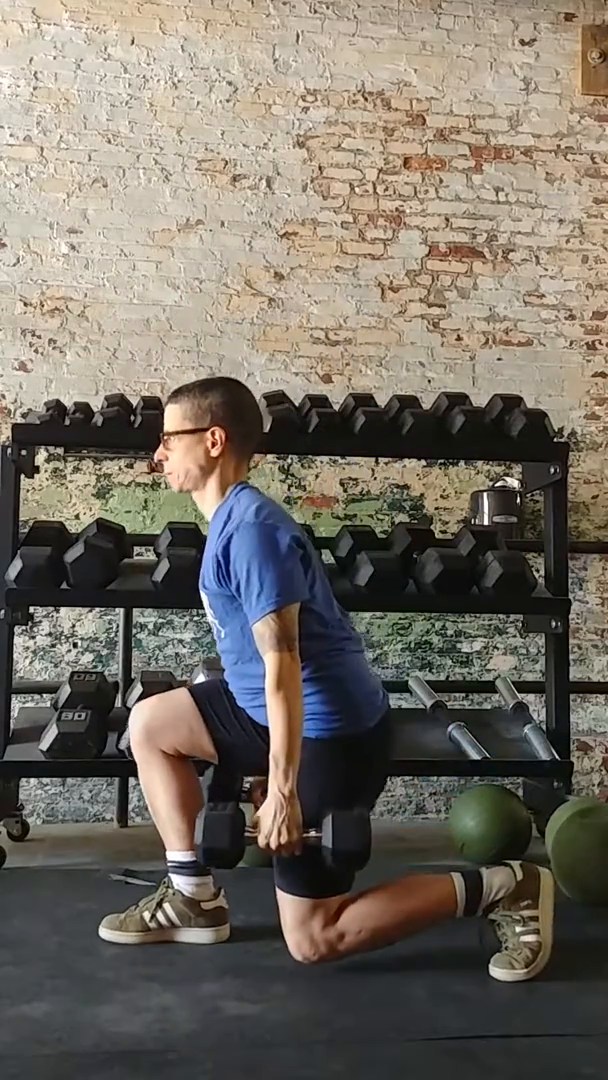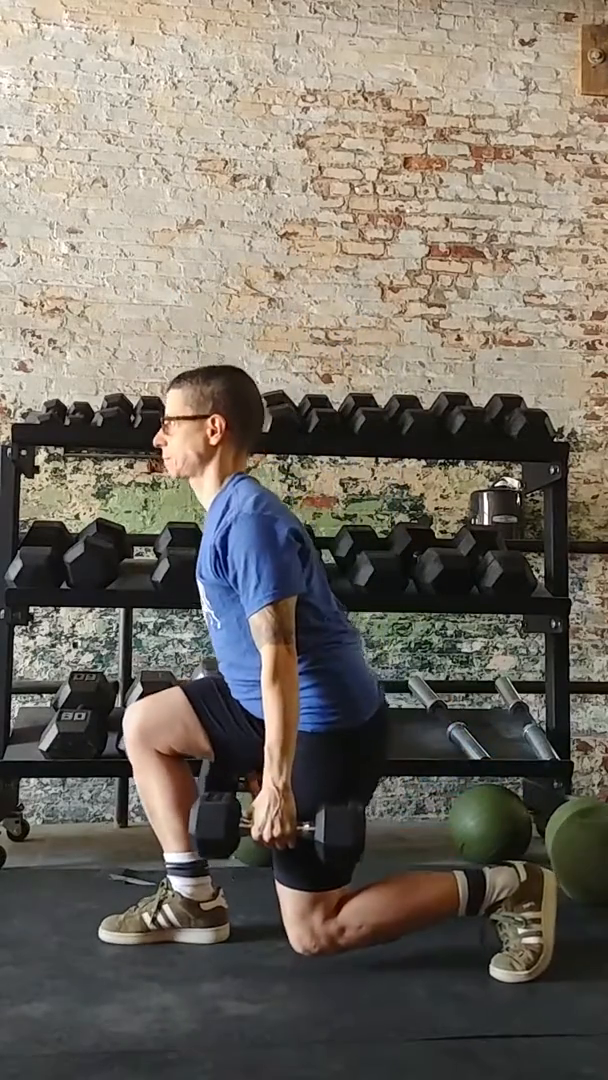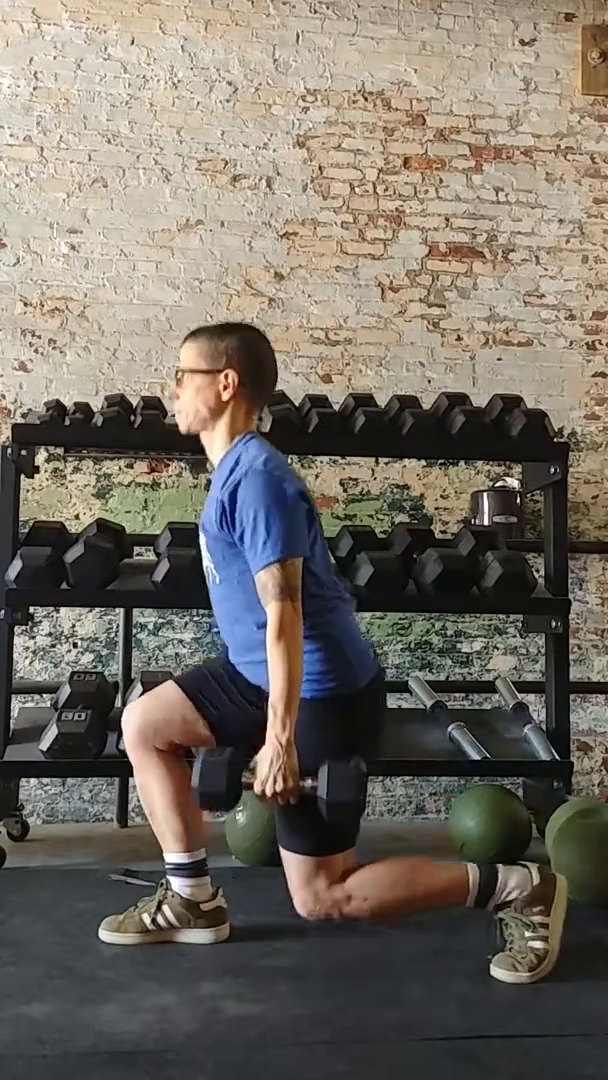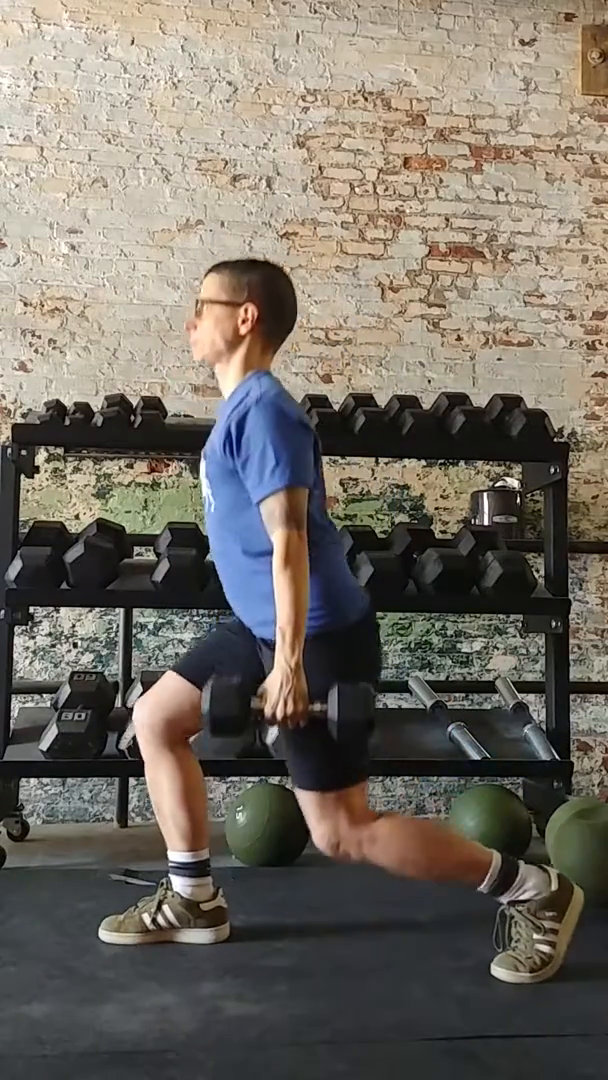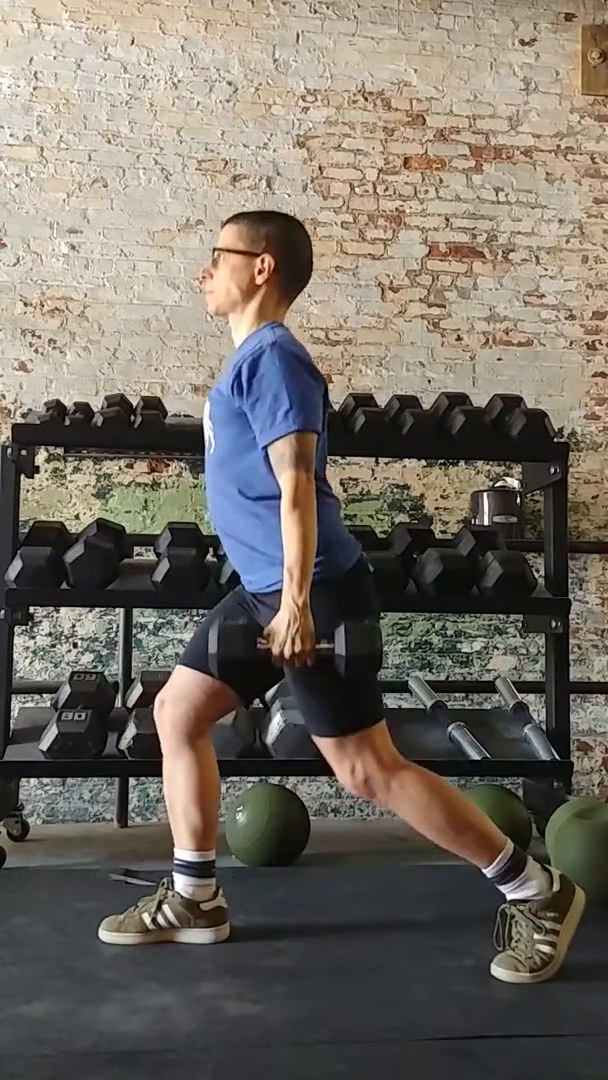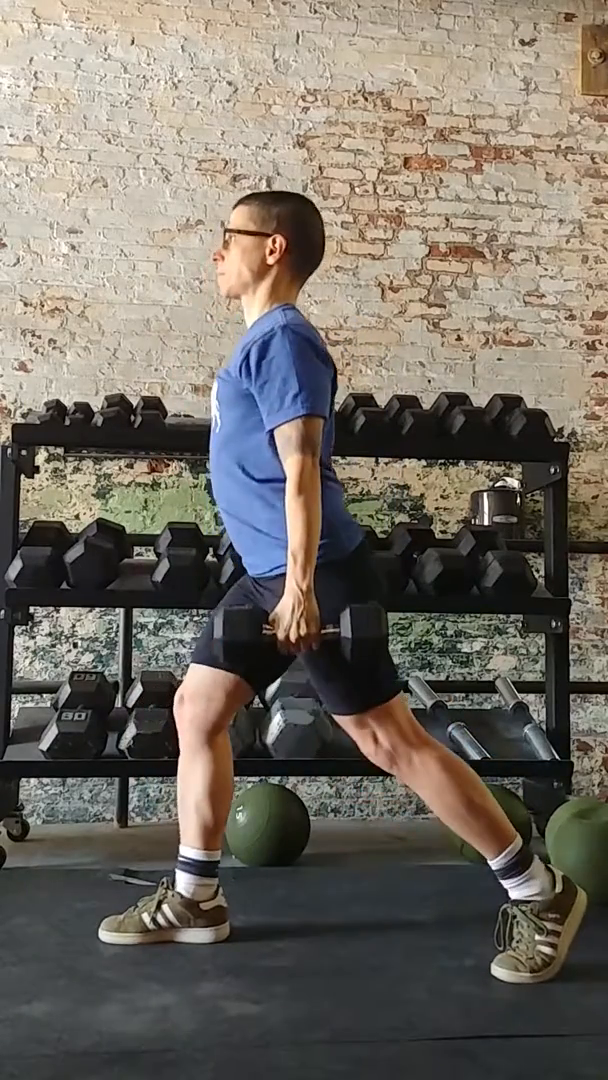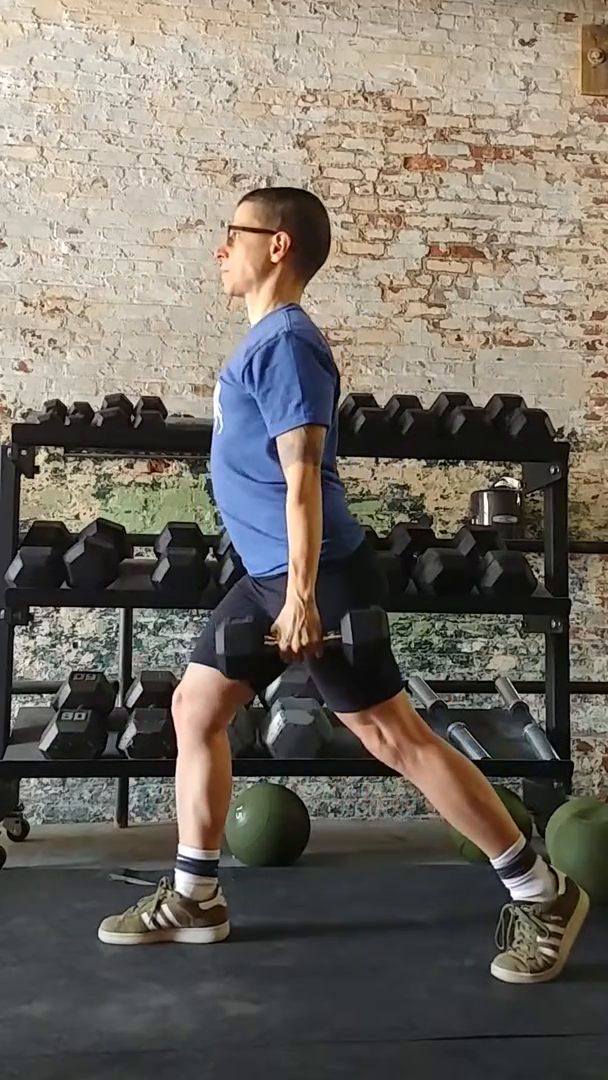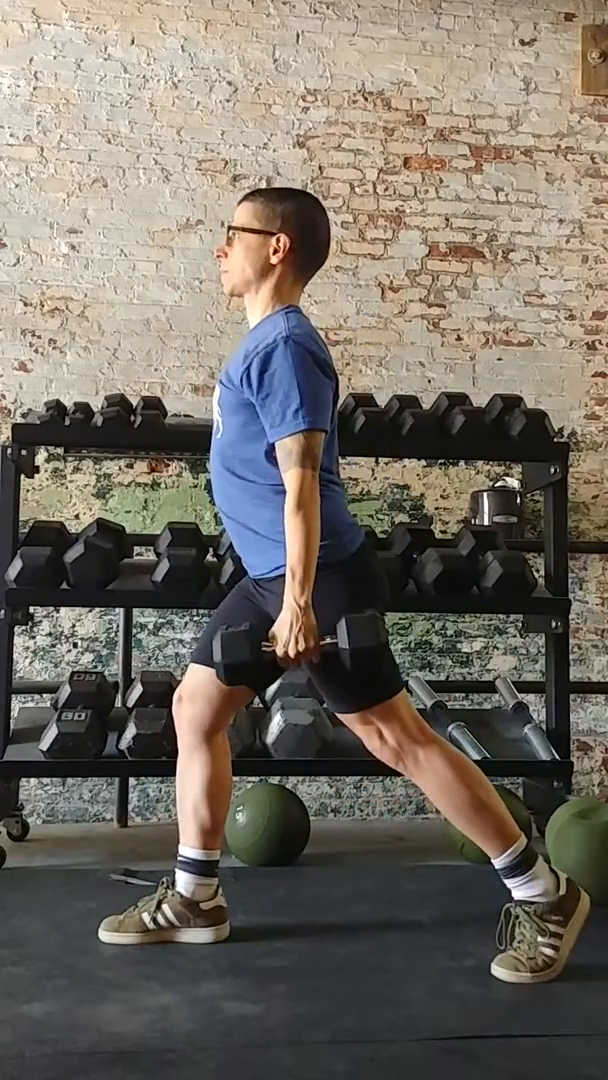
dt=0.2s
person 1, frame 1
left shoulder: (251, 529)
right shoulder: (231, 521)
left elbow: (283, 667)
left wrist: (282, 792)
right wrist: (268, 766)
left hip: (330, 732)
right hip: (284, 715)
left knee: (314, 939)
right knee: (149, 725)
left ankle: (506, 889)
right ankle: (194, 899)
person 1, frame 2
left shoulder: (248, 519)
right shoulder: (228, 510)
left elbow: (279, 659)
left wrist: (276, 785)
right wrist: (257, 756)
left hip: (326, 725)
right hip: (275, 706)
left knee: (314, 931)
right knee: (143, 726)
left ankle: (509, 888)
right ankle: (192, 899)
person 1, frame 3
left shoulder: (257, 476)
right shoulder: (235, 471)
left elbow: (286, 614)
left wrist: (281, 738)
right wrist: (265, 714)
left hip: (324, 692)
right hip: (266, 674)
left knee: (320, 895)
right knee: (143, 725)
left ankle: (520, 889)
right ankle: (192, 900)
person 1, frame 4
left shoulder: (263, 408)
right shoulder: (242, 407)
left elbow: (290, 542)
left wrist: (292, 662)
left hip: (321, 636)
right hip: (262, 627)
left knee: (341, 830)
right knee: (154, 718)
left ankle: (535, 891)
right ankle: (193, 901)
person 1, frame 5
left shoulder: (271, 356)
right shoulder: (252, 358)
left elbow: (297, 488)
left wrist: (297, 604)
left hip: (314, 590)
right hip: (262, 586)
left knee: (368, 770)
right knee: (176, 714)
left ankle: (537, 892)
right ankle: (193, 901)
person 1, frame 6
left shoulder: (282, 338)
right shoulder: (263, 339)
left elbow: (303, 472)
left wrist: (302, 586)
left hip: (315, 573)
right hip: (268, 571)
left knee: (391, 740)
right knee: (196, 712)
left ankle: (540, 893)
right ankle: (193, 900)
person 1, frame 7
left shoulder: (287, 342)
right shoulder: (266, 340)
left elbow: (304, 478)
left wrist: (303, 595)
left hip: (316, 575)
right hip: (269, 573)
left knee: (396, 736)
right knee: (194, 711)
left ankle: (543, 893)
right ankle: (193, 899)
person 1, frame 8
left shoulder: (285, 346)
right shoulder: (265, 343)
left elbow: (302, 483)
left wrist: (300, 603)
left hip: (318, 576)
right hip: (269, 575)
left knee: (397, 737)
right knee: (194, 712)
left ankle: (543, 893)
right ankle: (193, 898)
